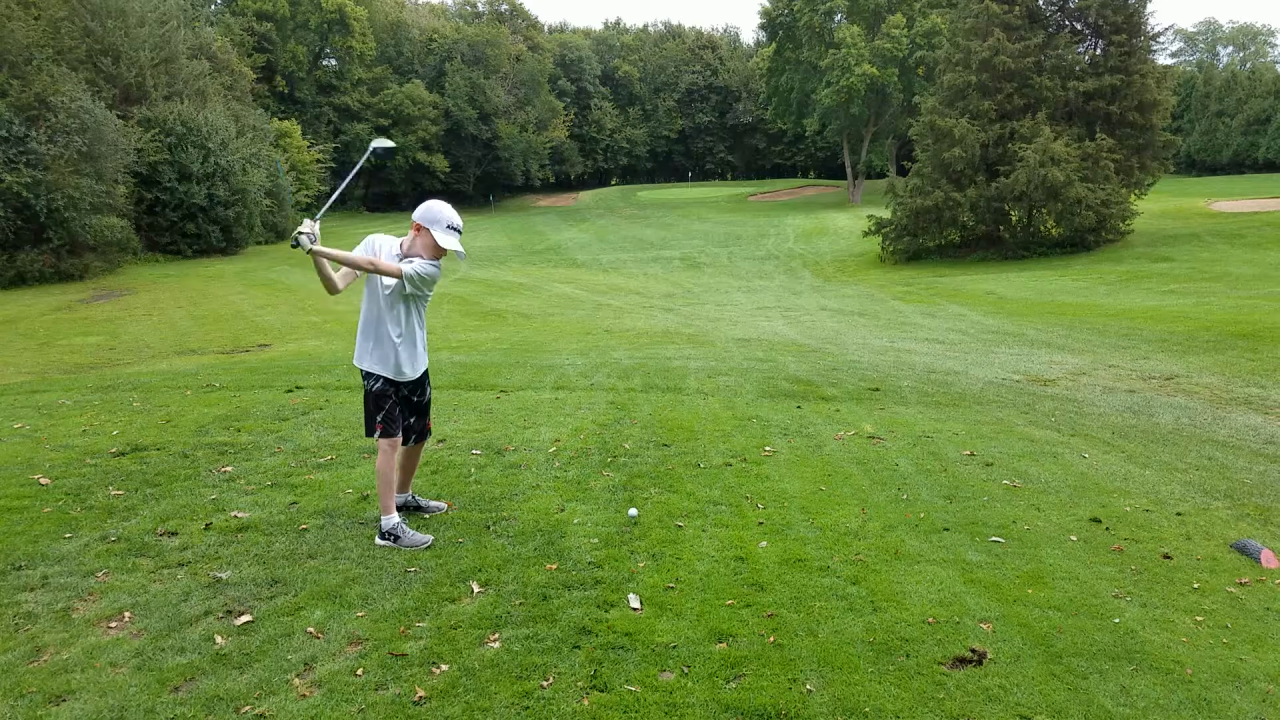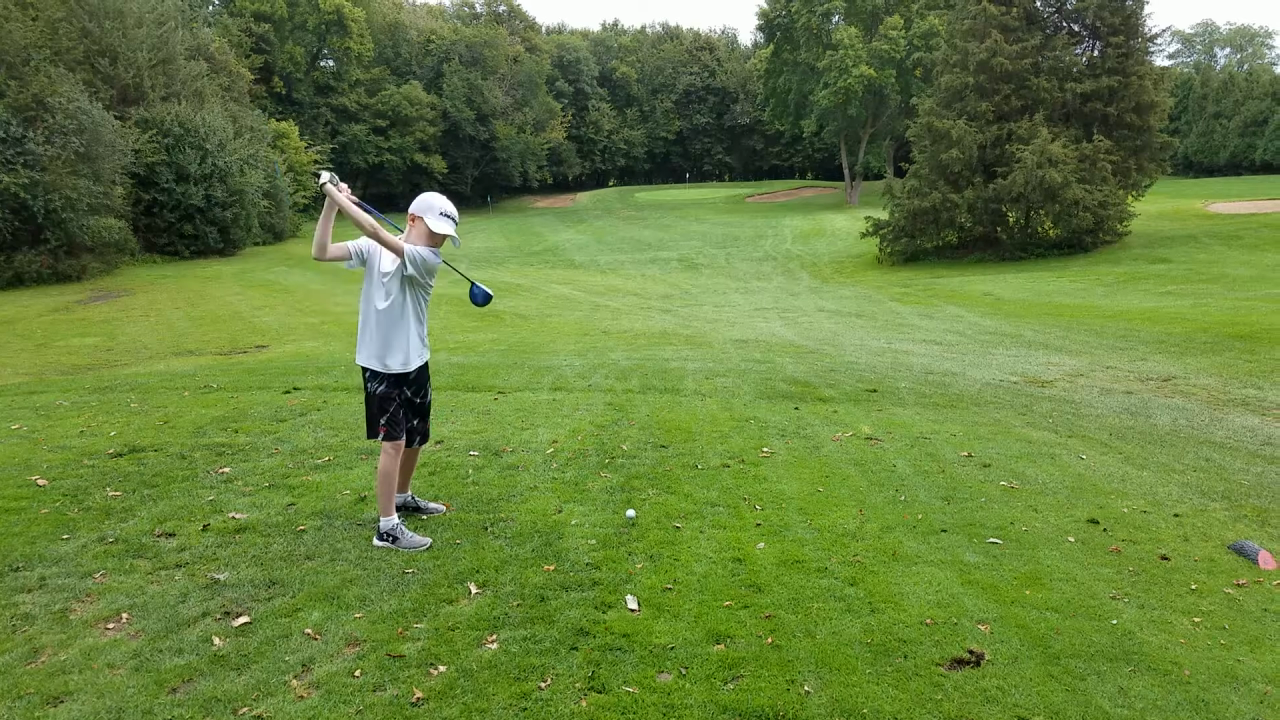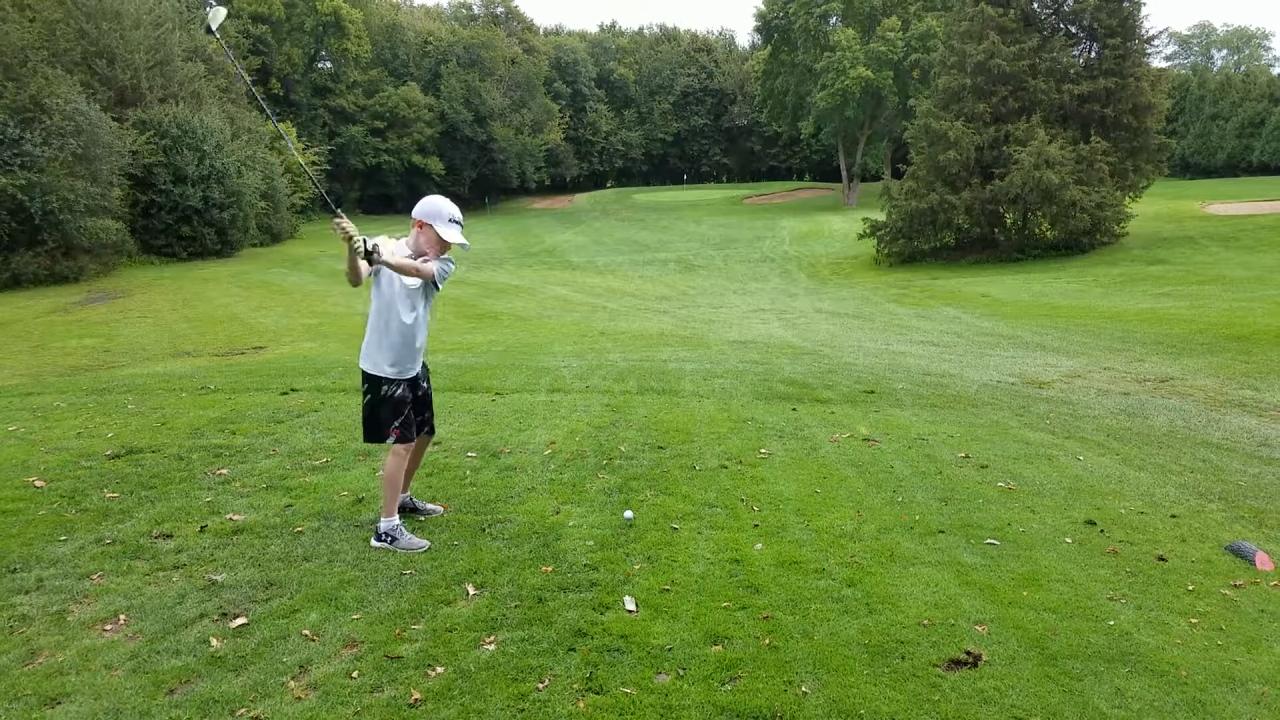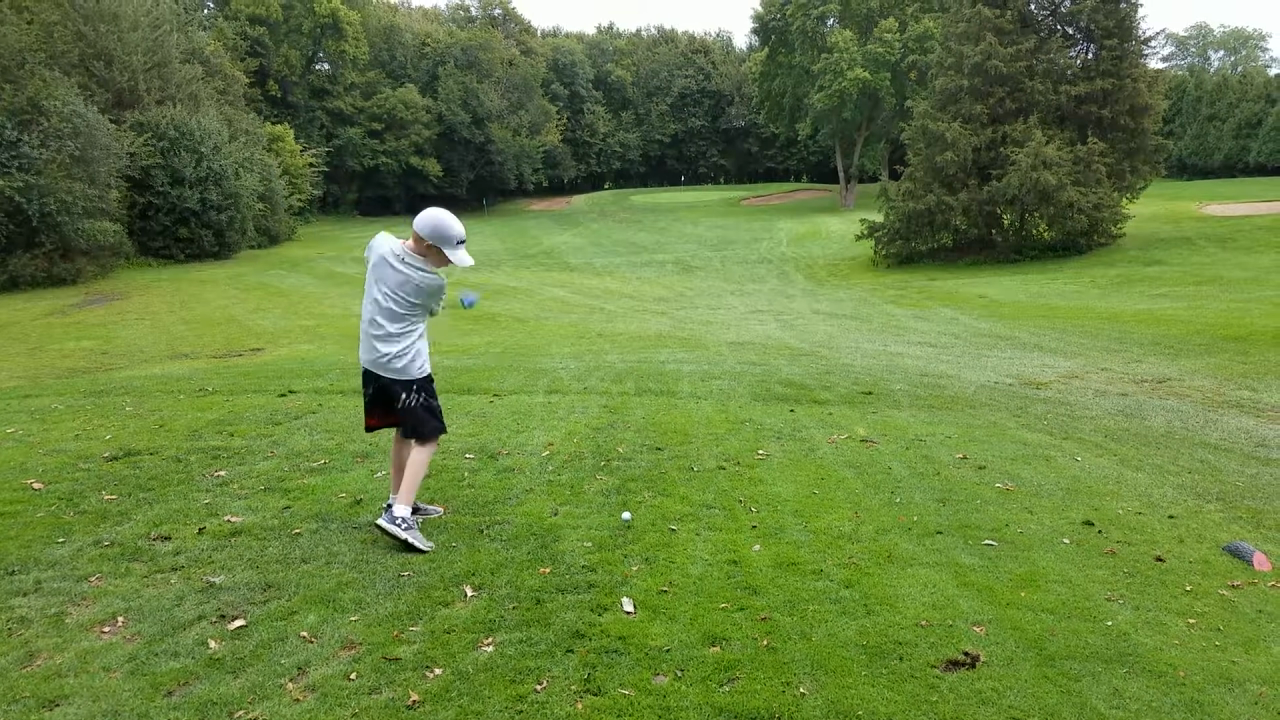
dt=0.3s
person 1, frame 1
left shoulder: (428, 269)
right shoulder: (377, 243)
left elbow: (374, 267)
right elbow: (336, 286)
left wrist: (318, 249)
right wrist: (316, 253)
left hip: (412, 366)
right hip: (378, 364)
left knee: (418, 436)
right knee: (390, 439)
left ankle: (403, 496)
right ankle: (389, 526)
person 1, frame 2
left shoulder: (428, 261)
right shoulder: (372, 249)
left elbow: (375, 231)
right elbow: (321, 253)
left wrist: (338, 197)
right wrist: (330, 203)
left hip: (413, 364)
right hip: (378, 364)
left knee: (415, 439)
right knee: (394, 442)
left ankle: (402, 497)
right ankle: (387, 526)
person 1, frame 3
left shoulder: (441, 266)
right shoulder: (384, 249)
left elbow: (413, 268)
right elbow: (355, 278)
left wrist: (375, 252)
right wrist: (361, 252)
left hip: (413, 365)
right hip: (383, 368)
left knee: (423, 434)
right knee: (402, 443)
left ankle: (401, 497)
right ankle: (387, 528)
person 1, frame 4
left shoulder: (379, 247)
right shoulder: (433, 282)
left hip: (374, 362)
right hip: (408, 368)
left knee: (406, 430)
right knee: (428, 436)
left ankle: (399, 502)
right ankle: (399, 514)
